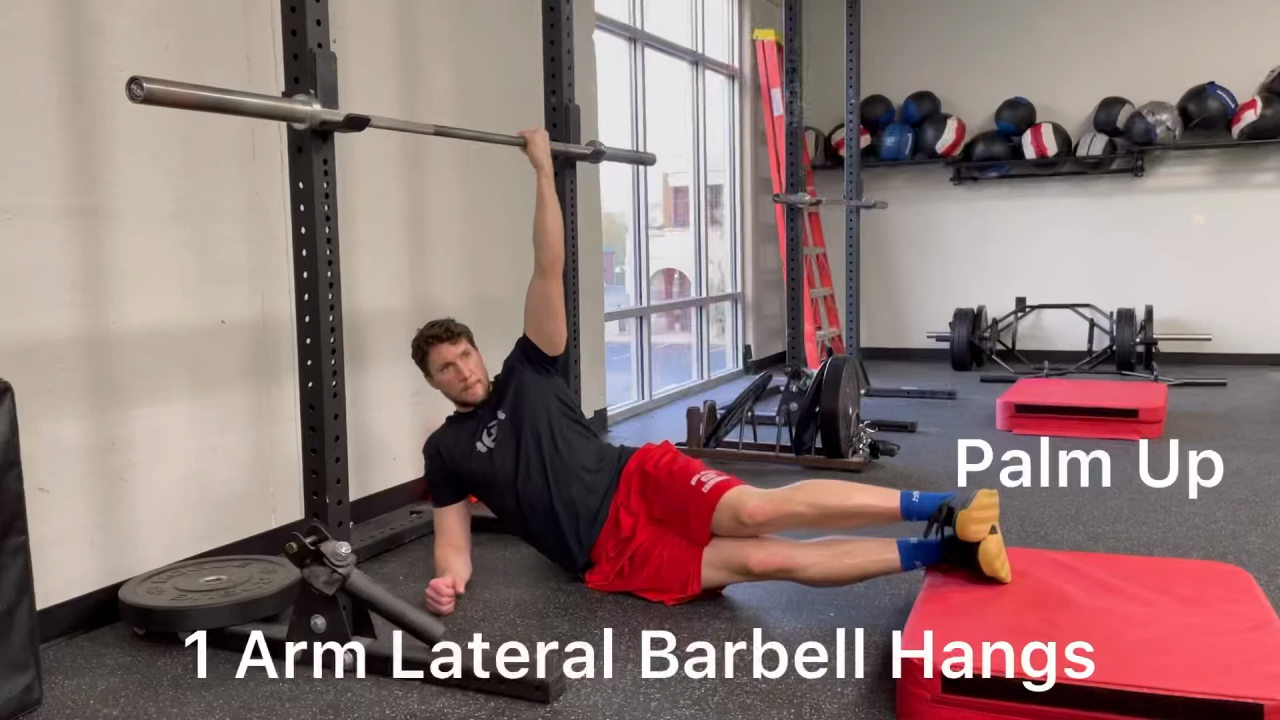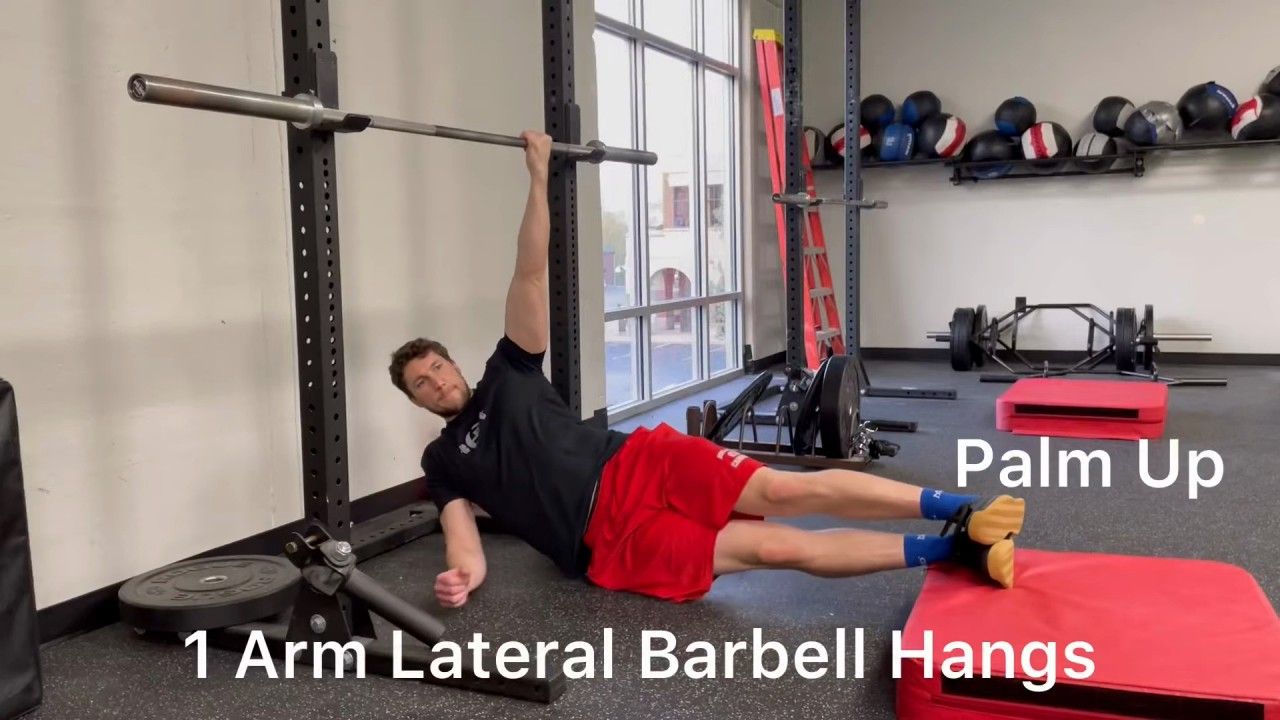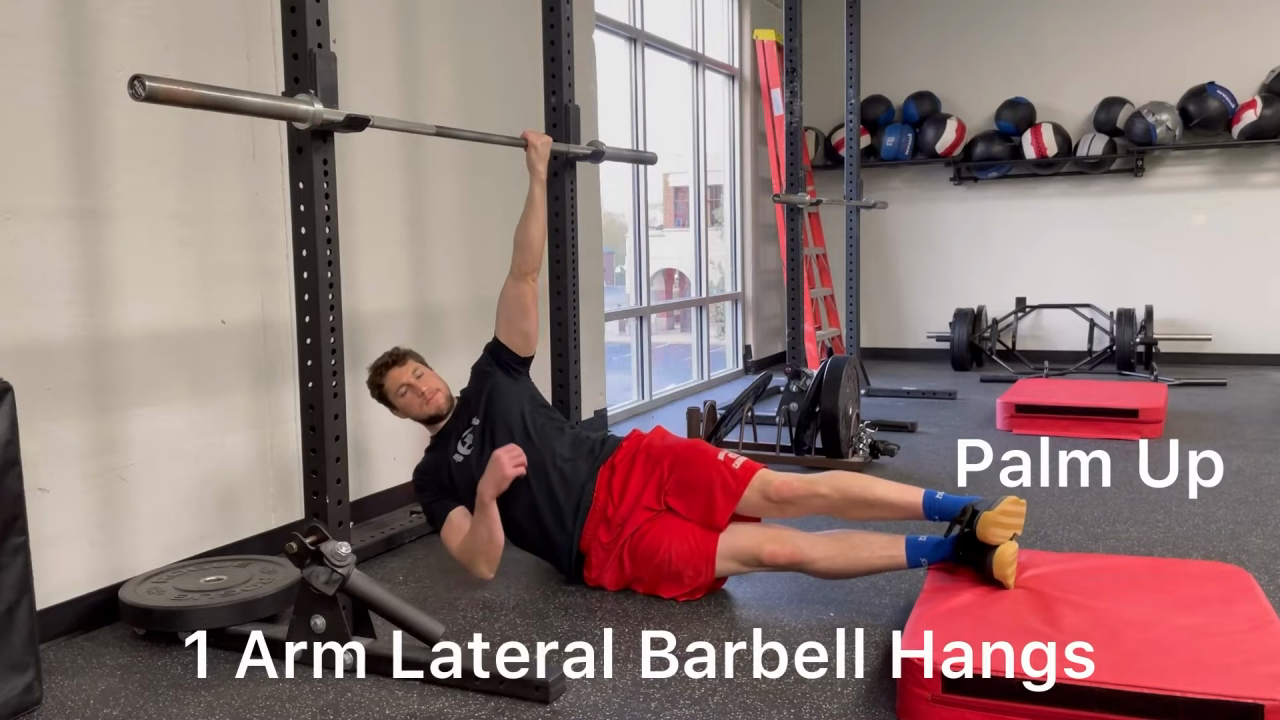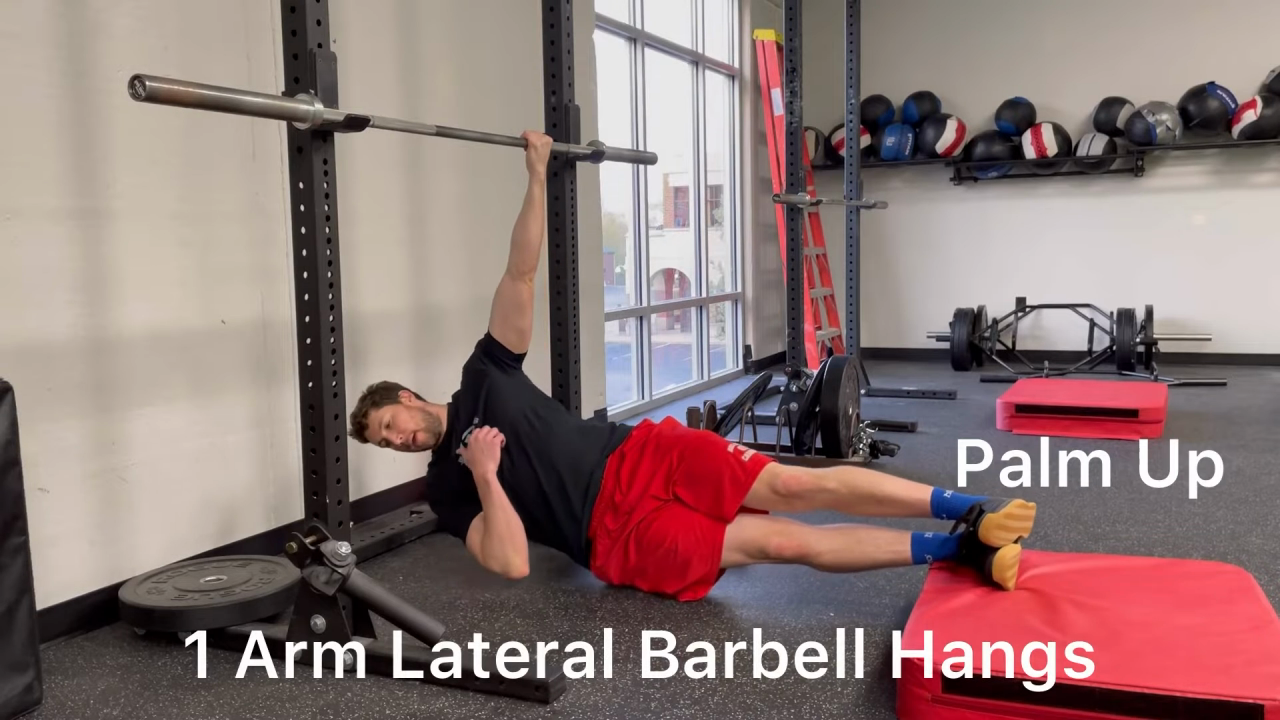
dt=0.7s
person 1, frame 1
left shoulder: (527, 371)
right shoulder: (445, 450)
left elbow: (550, 272)
right elbow: (453, 542)
left wrist: (544, 170)
right wrist: (448, 582)
left hip: (639, 482)
right hip: (612, 555)
left knee: (756, 511)
right knee: (767, 560)
left ankle: (944, 510)
right ankle: (944, 551)
person 1, frame 2
left shoulder: (508, 373)
right shoulder: (444, 459)
left elbow: (530, 276)
right elbow: (466, 546)
left wrist: (539, 176)
right wrist: (460, 577)
left hip: (639, 465)
right hip: (612, 540)
left knee: (781, 490)
right knee: (777, 546)
left ankle: (960, 513)
right ankle: (949, 546)
person 1, frame 3
left shoulder: (494, 377)
right shoulder: (436, 477)
left elbow: (523, 276)
right elbow: (483, 565)
left wrist: (538, 176)
right wrist: (488, 490)
left hip: (634, 469)
right hip: (608, 544)
left knee: (784, 491)
right knee: (778, 550)
left ankle: (964, 515)
right ankle: (951, 549)
person 1, frame 4
left shoulder: (485, 376)
right shoulder: (448, 486)
left elbow: (520, 273)
right elbow: (512, 563)
left wrist: (536, 174)
right wrist: (484, 475)
left hip: (642, 457)
right hip: (620, 534)
left knee: (796, 484)
right knee: (783, 540)
left ankle: (970, 513)
right ankle: (954, 547)
